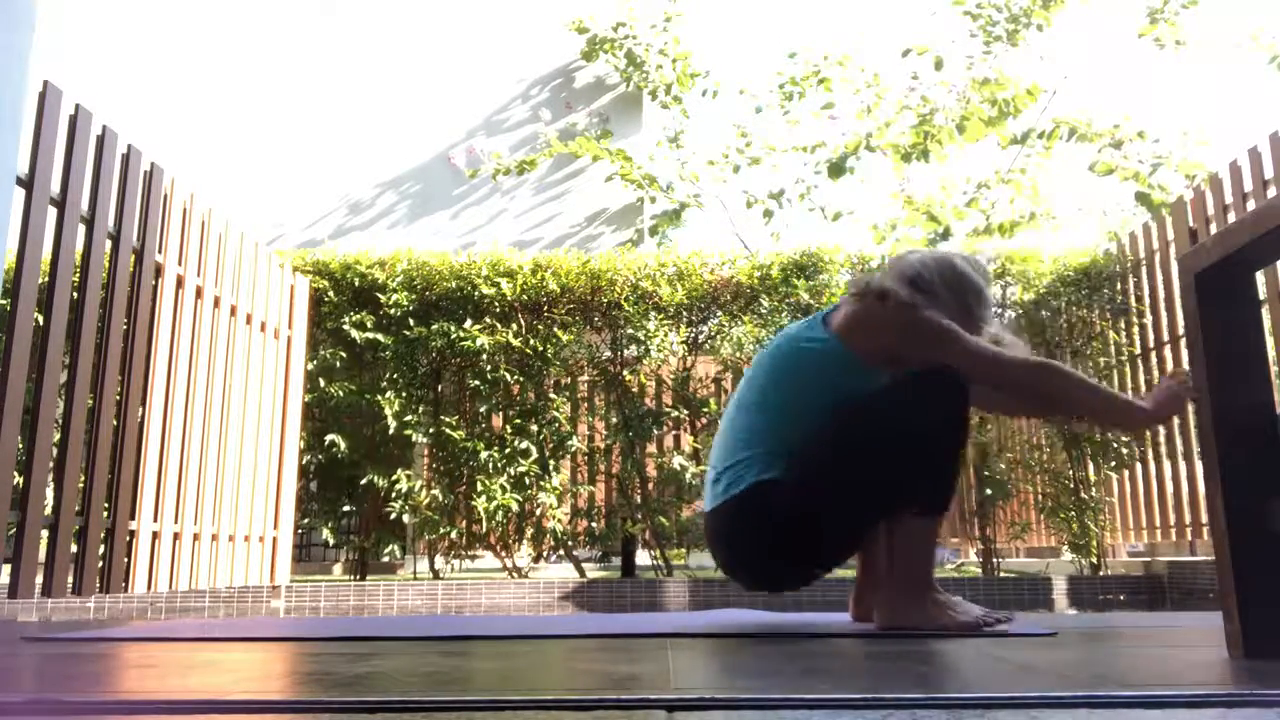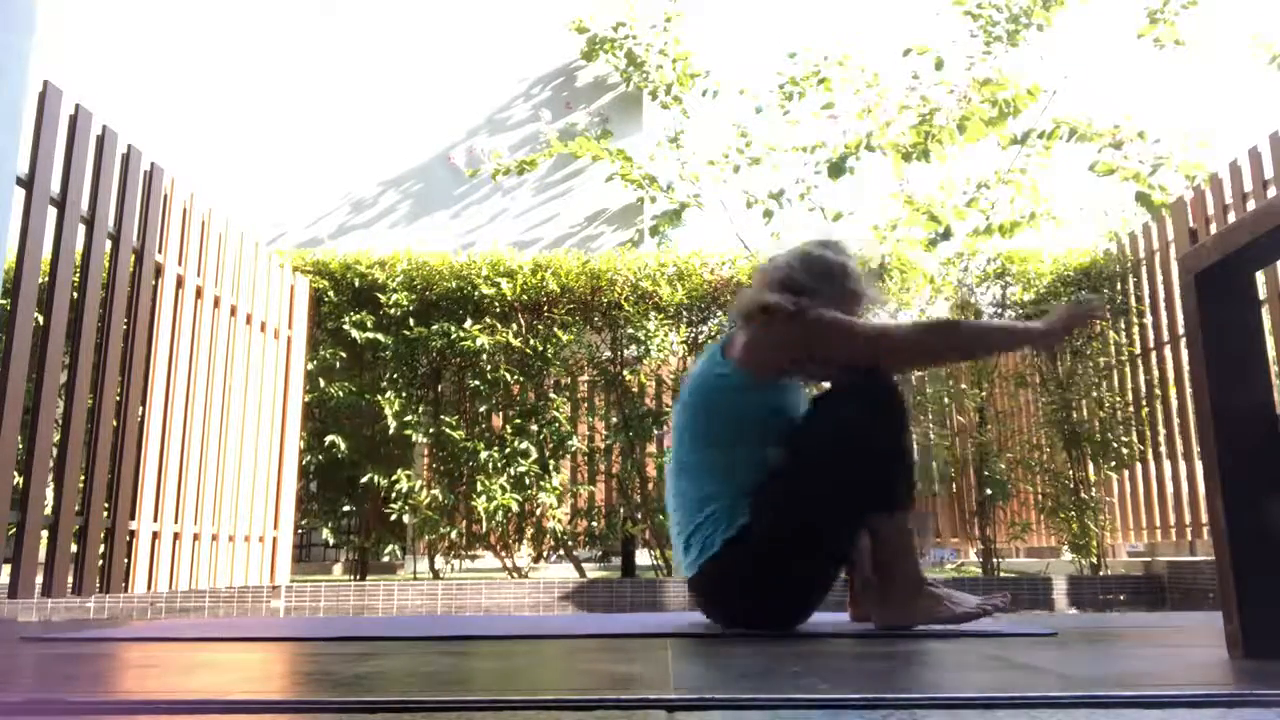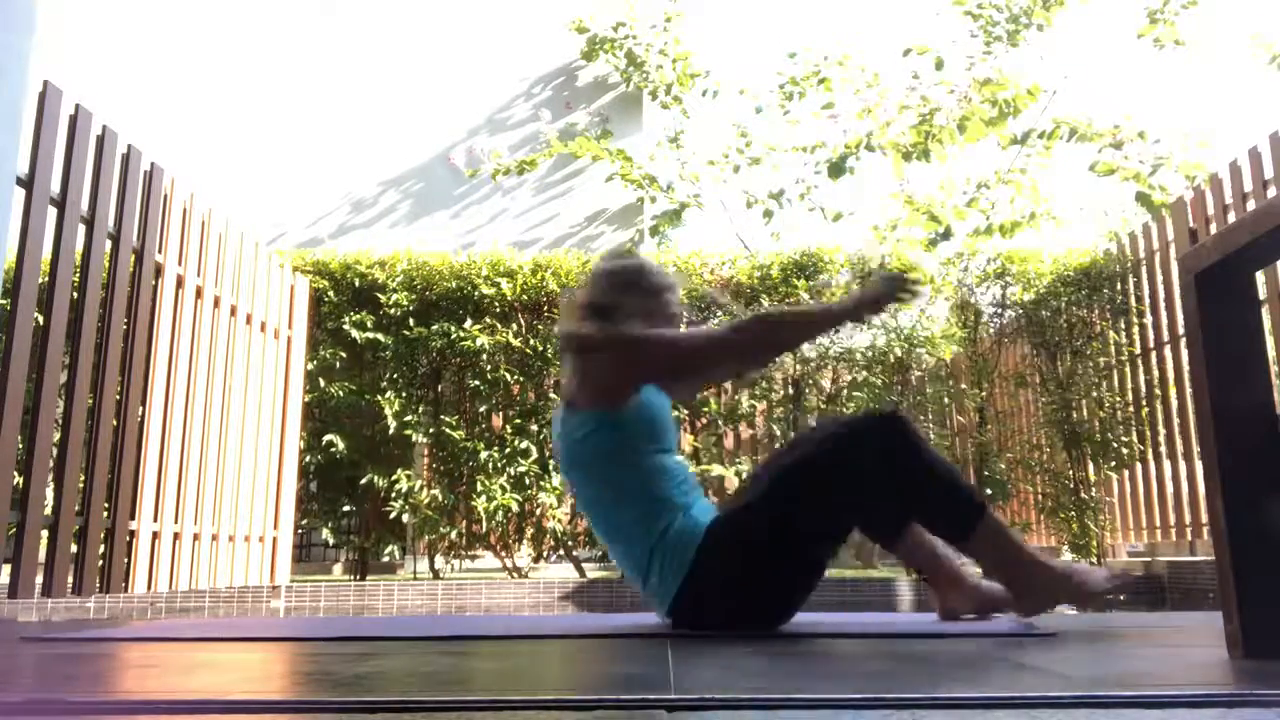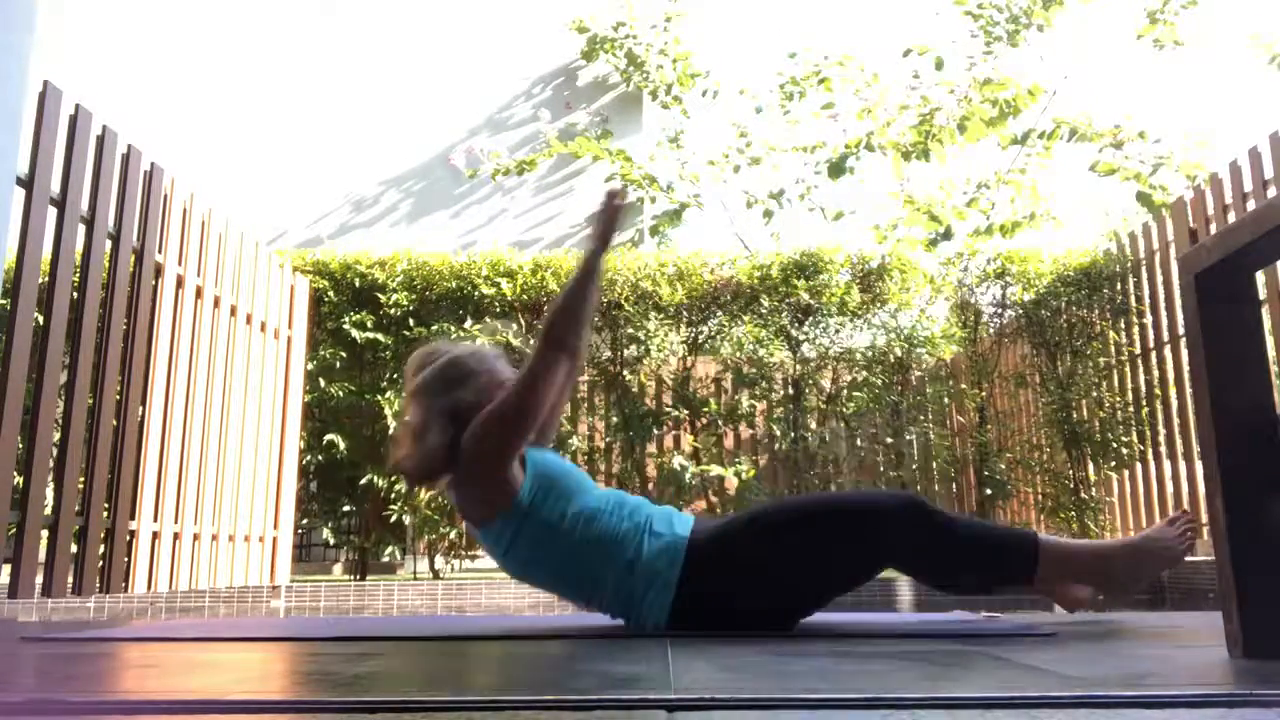
dt=0.2s
person 1, frame 1
left shoulder: (860, 337)
right shoulder: (890, 317)
left elbow: (990, 390)
right elbow: (1022, 380)
left wrist: (1110, 412)
right wrist: (1141, 413)
left hip: (750, 531)
right hip: (765, 537)
left knee: (906, 423)
right knee: (935, 401)
left ankle: (875, 593)
right ankle: (910, 594)
person 1, frame 2
left shoulder: (766, 353)
right shoulder: (781, 330)
left elbow: (891, 353)
right elbow: (916, 345)
right wrist: (1041, 332)
left hip: (748, 578)
right hip: (760, 582)
right knee: (874, 398)
left ankle: (873, 592)
right ankle: (900, 594)
person 1, frame 3
left shoulder: (605, 380)
right shoulder: (604, 379)
left elbow: (723, 362)
right elbow: (744, 343)
right wrist: (850, 307)
left hip: (710, 578)
right hip: (715, 590)
left knee: (858, 473)
right knee: (880, 437)
left ankle: (956, 585)
right ankle: (1029, 575)
person 1, frame 4
left shoulder: (509, 475)
right shoulder: (489, 478)
left elbow: (555, 372)
right elbow: (555, 357)
right wrist: (597, 248)
left hip: (703, 556)
right hip: (702, 593)
left knee: (880, 516)
right knee: (895, 522)
left ankle: (1057, 576)
right ankle: (1104, 562)
